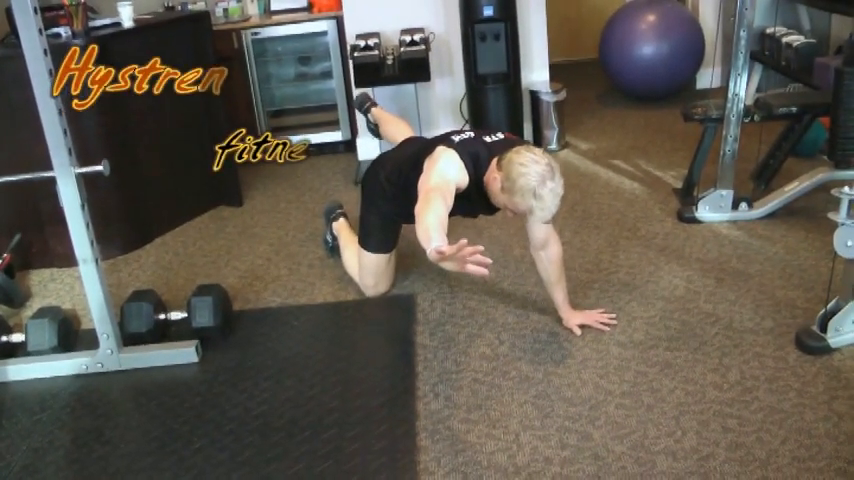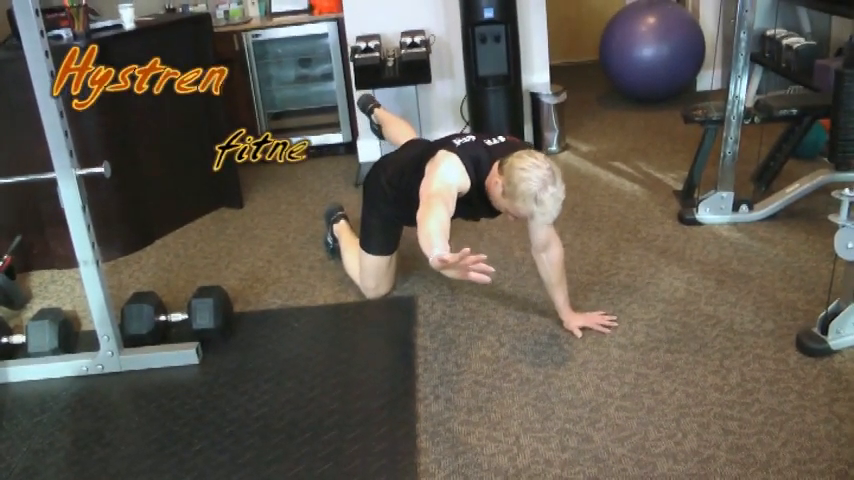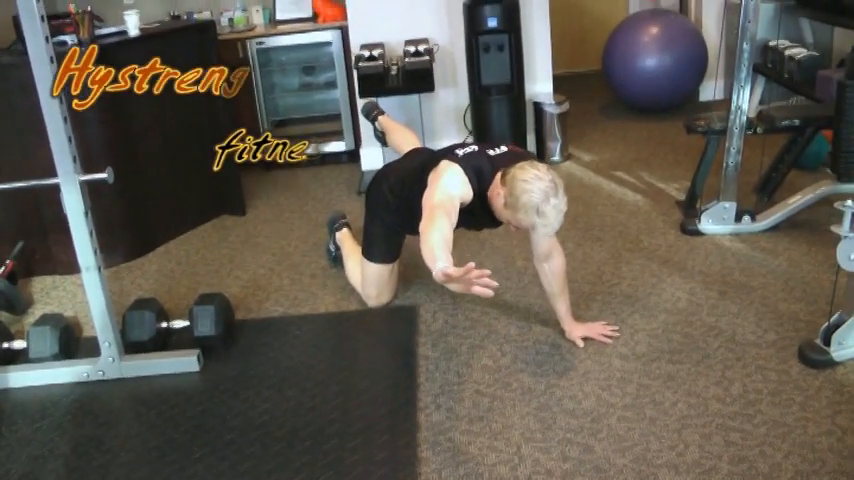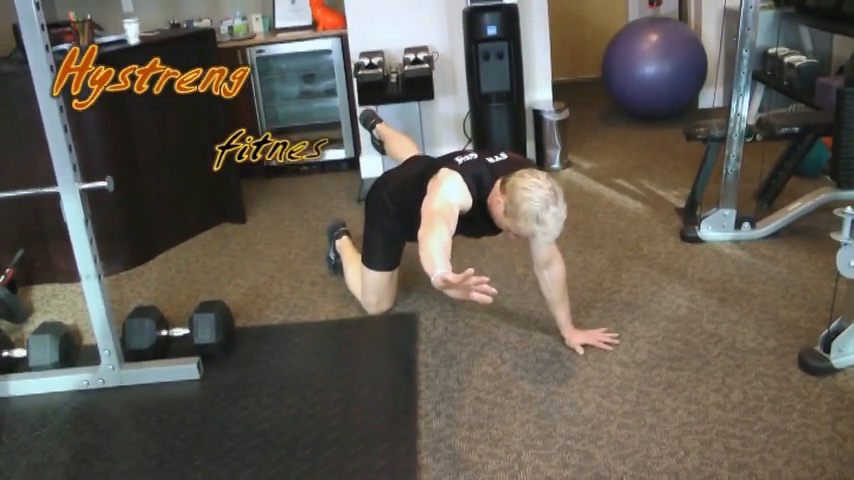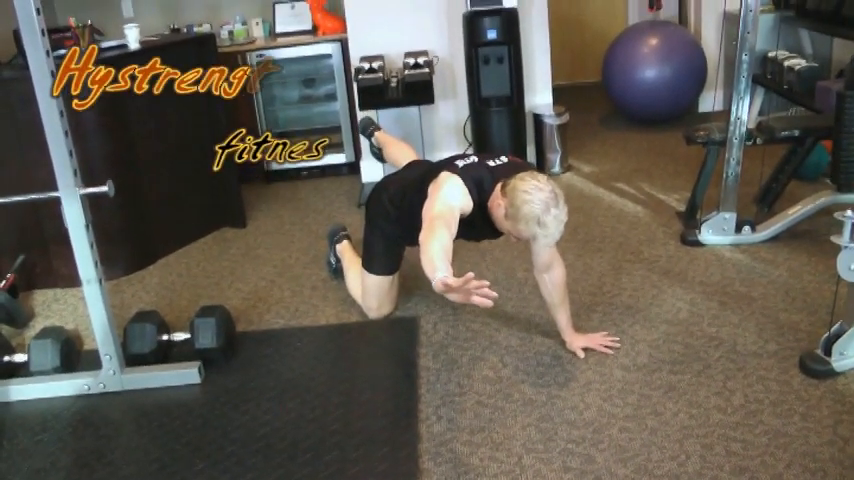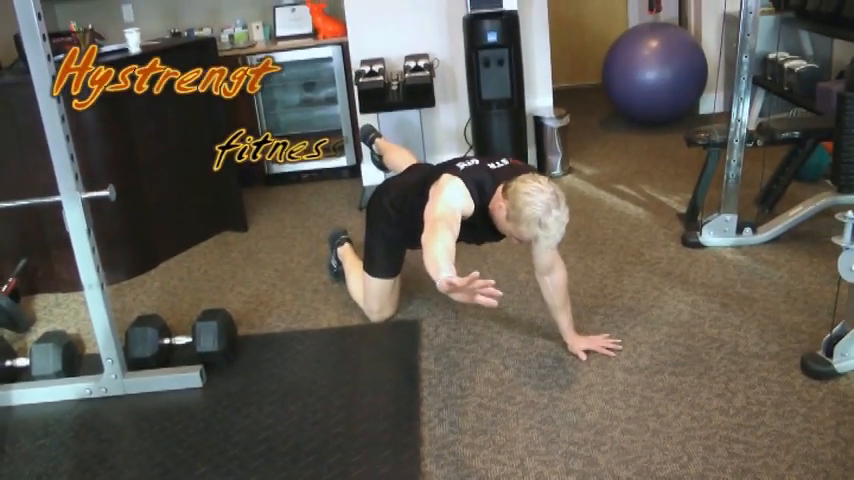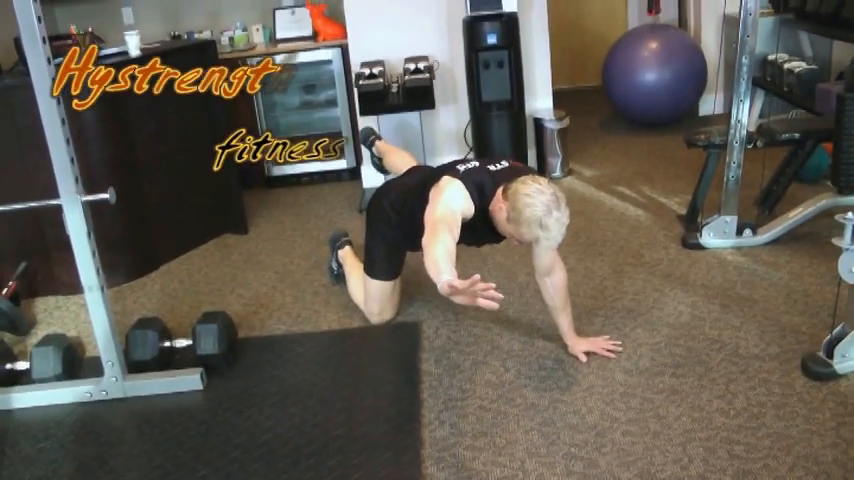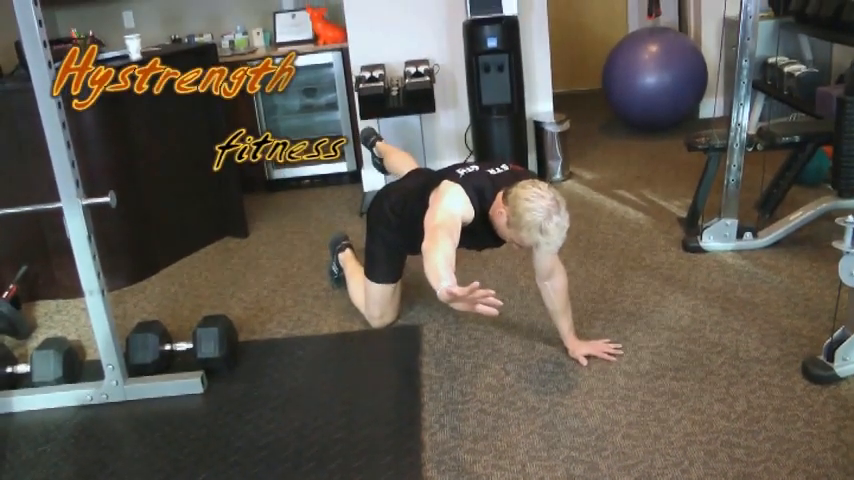
dt=0.2s
person 1, frame 1
left shoulder: (526, 170)
right shoulder: (449, 165)
left elbow: (544, 243)
right elbow: (431, 204)
left wrist: (566, 310)
right wrist: (437, 248)
right hip: (386, 185)
right knee: (374, 287)
left ankle: (372, 111)
right ankle: (338, 222)
person 1, frame 2
left shoulder: (527, 171)
right shoulder: (451, 169)
left elbow: (546, 246)
right elbow: (432, 210)
left wrist: (567, 312)
right wrist: (440, 255)
left hip: (418, 159)
right hip: (388, 187)
right knee: (375, 289)
left ankle: (375, 112)
right ankle: (339, 224)
person 1, frame 3
left shoulder: (531, 182)
right shoulder: (454, 179)
left elbow: (548, 256)
right elbow: (435, 222)
left wrist: (568, 323)
right wrist: (443, 269)
left hip: (422, 169)
right hip: (390, 196)
right knee: (376, 298)
left ankle: (380, 118)
right ankle: (341, 233)
person 1, frame 4
left shoulder: (530, 189)
right shoulder: (453, 187)
left elbow: (548, 263)
right elbow: (434, 230)
left wrist: (568, 330)
right wrist: (441, 275)
left hip: (421, 177)
right hip: (390, 203)
right knee: (376, 305)
left ankle: (377, 127)
right ankle: (341, 240)
person 1, frame 5
left shoulder: (531, 193)
right shoulder: (454, 190)
left elbow: (548, 266)
right elbow: (434, 234)
left wrist: (569, 333)
right wrist: (443, 279)
left hip: (420, 180)
right hip: (390, 208)
right knee: (377, 309)
left ankle: (376, 135)
right ankle: (342, 245)
person 1, frame 6
left shoulder: (531, 195)
right shoulder: (455, 192)
left elbow: (550, 269)
right elbow: (436, 235)
left wrist: (571, 335)
right wrist: (446, 280)
left hip: (420, 184)
right hip: (390, 211)
right knee: (379, 312)
left ankle: (376, 142)
right ankle: (343, 248)
person 1, frame 7
left shoulder: (532, 197)
right shoulder: (455, 194)
left elbow: (549, 270)
right elbow: (437, 237)
left wrist: (570, 336)
right wrist: (448, 282)
left hip: (420, 186)
right hip: (390, 212)
right knee: (380, 315)
left ankle: (376, 145)
right ankle: (343, 250)
person 1, frame 8
left shoulder: (532, 199)
right shoulder: (455, 199)
left elbow: (550, 274)
right elbow: (437, 242)
left wrist: (571, 340)
right wrist: (447, 288)
left hip: (422, 189)
right hip: (391, 215)
right knee: (380, 318)
left ankle: (378, 145)
right ankle: (344, 253)
